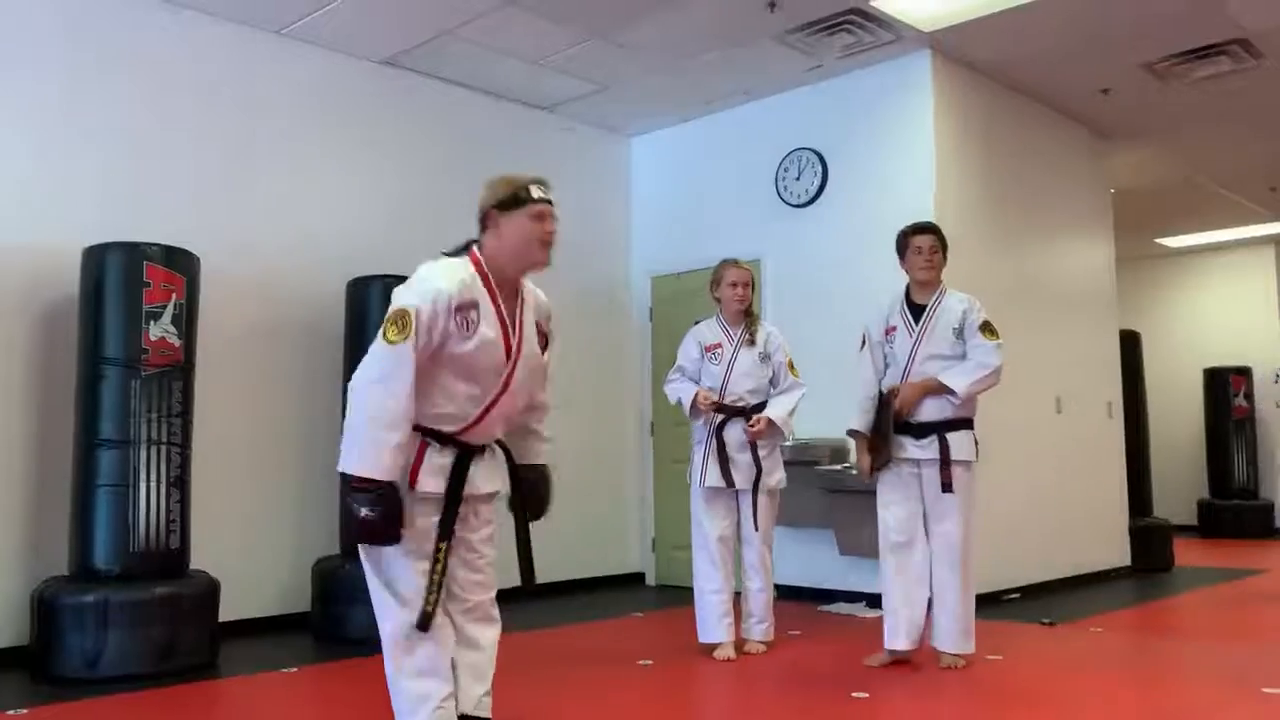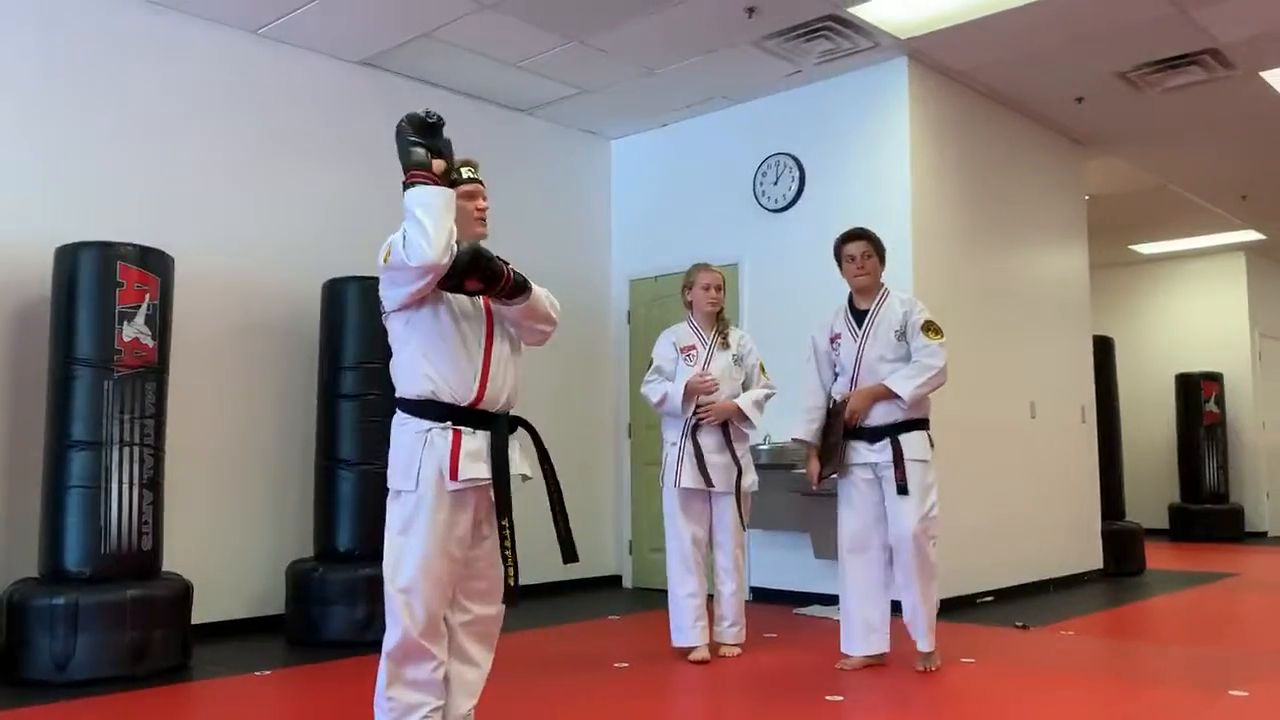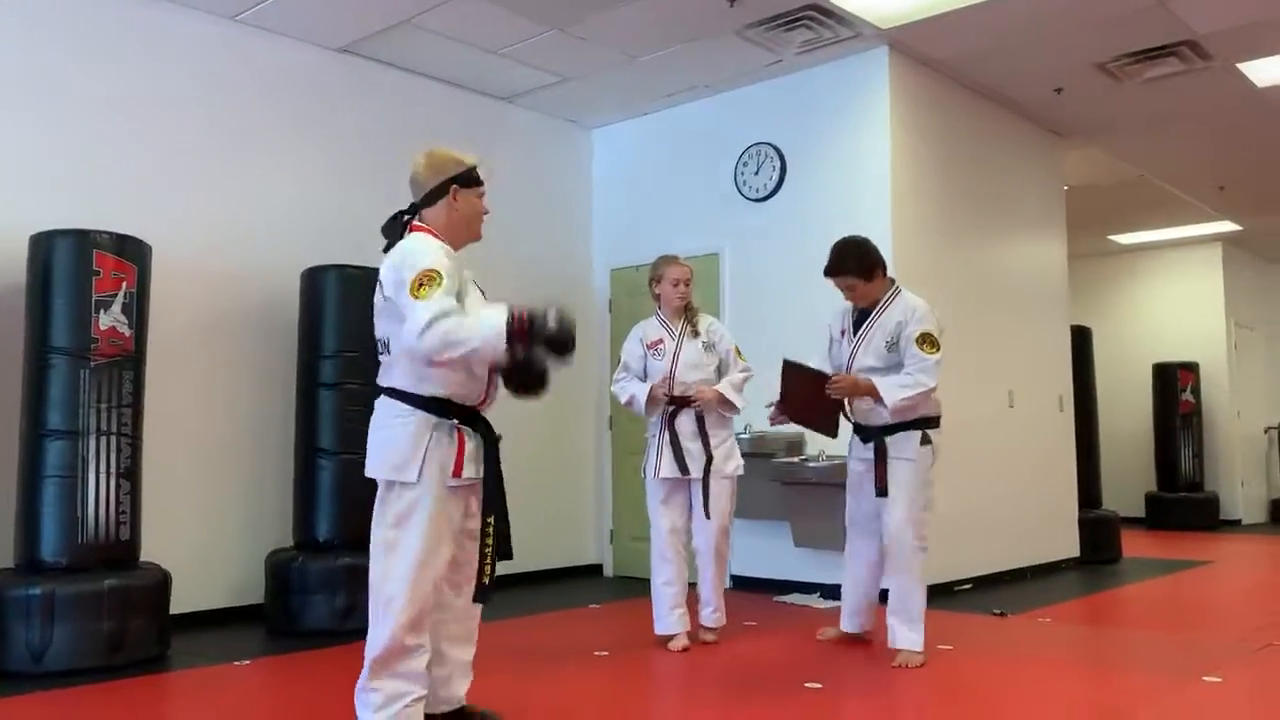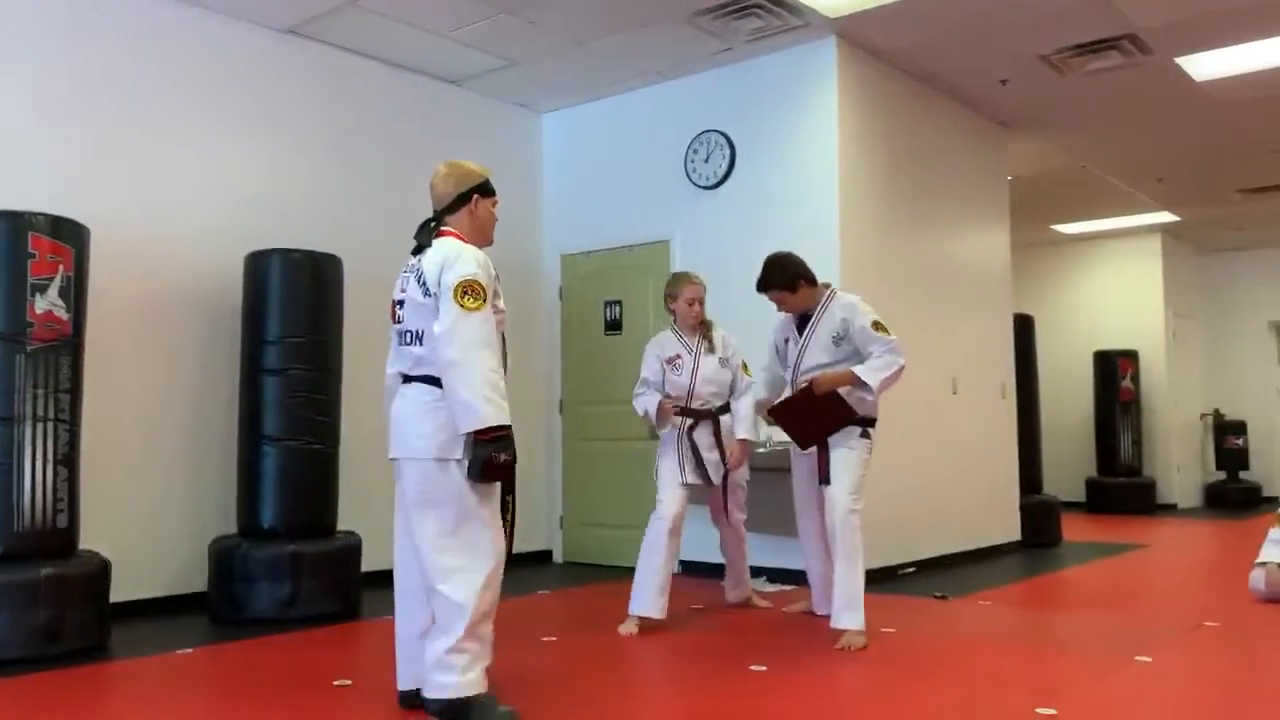
dt=0.7s
person 1, frame 1
left shoulder: (536, 306)
right shoulder: (440, 287)
left elbow: (529, 395)
right elbow: (382, 384)
left wrist: (530, 462)
right wrist: (369, 484)
left hip: (475, 470)
right hip: (409, 469)
left knee: (474, 603)
right knee: (413, 604)
person 1, frame 2
left shoulder: (483, 269)
right shoulder: (404, 264)
left elbow: (542, 324)
right elbow: (428, 257)
left wrist: (503, 281)
right wrist: (424, 173)
left hip: (492, 452)
right hip: (433, 451)
left knee: (480, 603)
right knee: (420, 603)
person 1, frame 3
left shoulder: (436, 258)
right shoulder: (421, 254)
left elbow: (467, 341)
right elbow: (433, 338)
left wrist: (519, 353)
right wrist: (519, 324)
left hip: (448, 438)
right hip: (421, 438)
left knee: (457, 579)
right knee: (410, 586)
person 1, frame 4
left shoulder: (418, 263)
right shoulder: (465, 259)
right elbow: (468, 355)
right wrist: (490, 430)
left hip: (412, 417)
right hip: (447, 420)
left knee: (422, 553)
right knee: (471, 553)
person 2, frame 1
left shoulder: (965, 309)
right shoulder: (885, 319)
left elbow: (987, 366)
right elbow: (868, 383)
left wrist: (925, 386)
right wrist: (861, 442)
left hip: (948, 440)
right hip: (897, 443)
left knee: (950, 539)
right knee: (898, 538)
left ankle: (952, 642)
right ankle: (898, 640)
person 2, frame 2
left shoulder: (908, 310)
right shoulder: (831, 327)
left elbow: (933, 367)
right elbow: (817, 391)
left wrist: (873, 392)
right wrist: (813, 449)
left hip: (904, 442)
right hip: (855, 449)
left knee: (912, 535)
right knee: (858, 544)
left ankle: (924, 640)
right ankle: (867, 644)
person 2, frame 3
left shoulder: (912, 313)
right shoulder: (845, 317)
left elbow: (922, 380)
right elbow: (835, 376)
left wrist: (863, 386)
left hip: (908, 438)
right hip: (865, 439)
left knee: (902, 533)
right knee: (860, 532)
left ankle: (909, 640)
right ankle: (856, 620)
person 2, frame 4
left shoulder: (850, 310)
right shoulder: (787, 326)
left elbow: (892, 358)
right elbow: (776, 374)
left wrist: (841, 377)
right wrist: (766, 403)
left hip: (847, 431)
left knee: (841, 514)
right knee: (809, 518)
left ankle: (851, 621)
right ankle: (823, 597)
person 3, frame 1
left shoulder: (768, 336)
right shoulder: (699, 335)
left elbow: (790, 388)
right elbow: (676, 381)
left wrist: (770, 418)
right wrist: (695, 397)
left hip: (758, 447)
right hip: (713, 447)
left knee: (757, 541)
right knee: (713, 542)
left ankle: (756, 630)
right ankle: (721, 634)
person 3, frame 2
left shoulder: (739, 340)
right shoulder: (672, 338)
left elbow: (763, 389)
right elbow: (652, 389)
left wrist: (734, 407)
right wrist: (686, 389)
left hip: (729, 449)
right hip: (685, 449)
left knee: (730, 545)
right knee: (686, 545)
left ankle: (729, 632)
right ankle: (694, 636)
person 3, frame 3
left shoulder: (710, 327)
right shoulder: (642, 333)
left elbow: (741, 372)
right elbow: (623, 382)
left wrist: (719, 393)
right wrist: (647, 393)
left hip: (711, 435)
right hip: (666, 439)
left knee: (713, 532)
right knee: (668, 534)
left ankle: (711, 618)
right ankle: (675, 624)
person 3, frame 4
left shoulder: (721, 340)
right shoulder: (659, 347)
left elbow: (743, 390)
right elbow: (643, 393)
left wrist: (742, 437)
right wrist: (658, 406)
left hip: (722, 438)
right hip: (678, 441)
left knee: (732, 521)
right knee: (667, 517)
left ankle: (740, 590)
right ankle: (641, 610)
